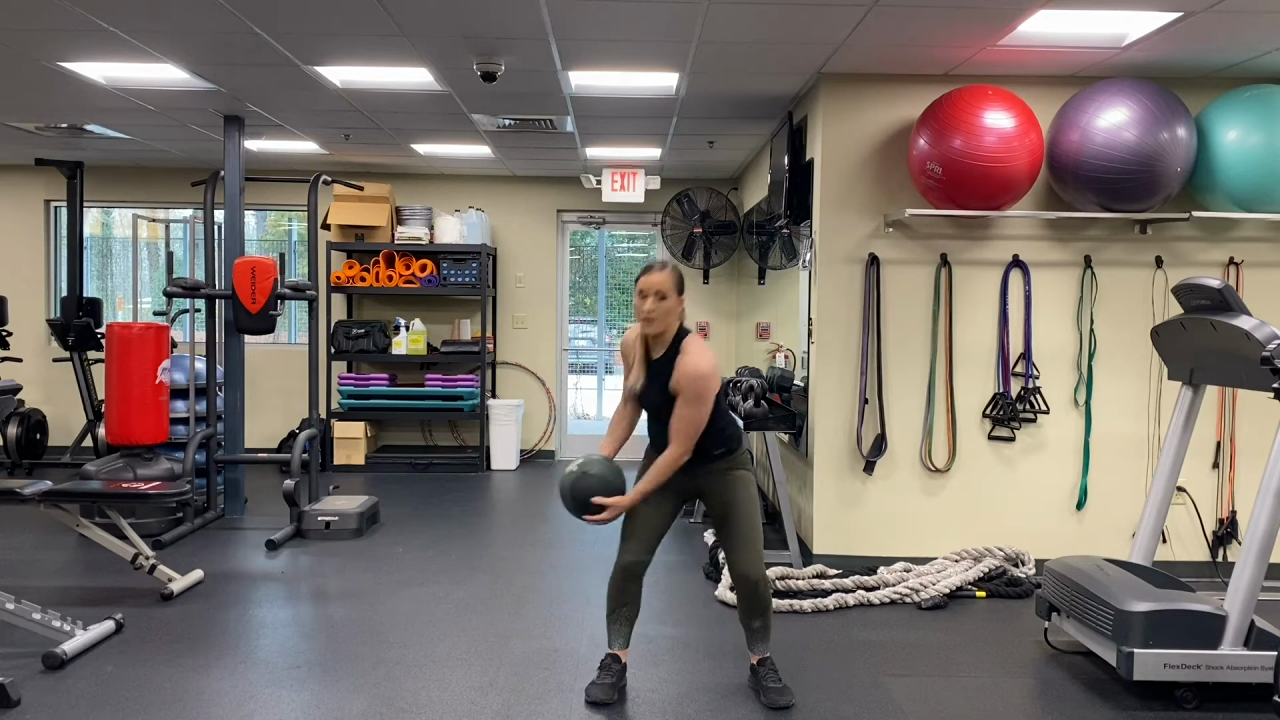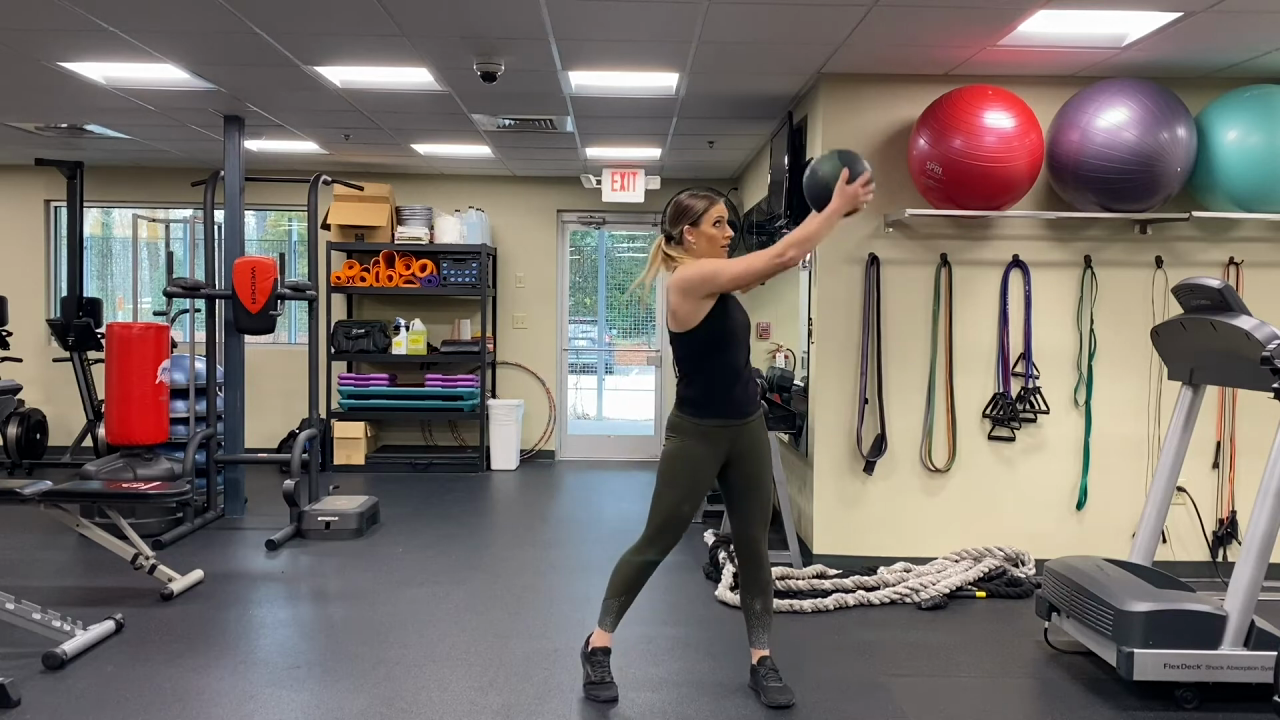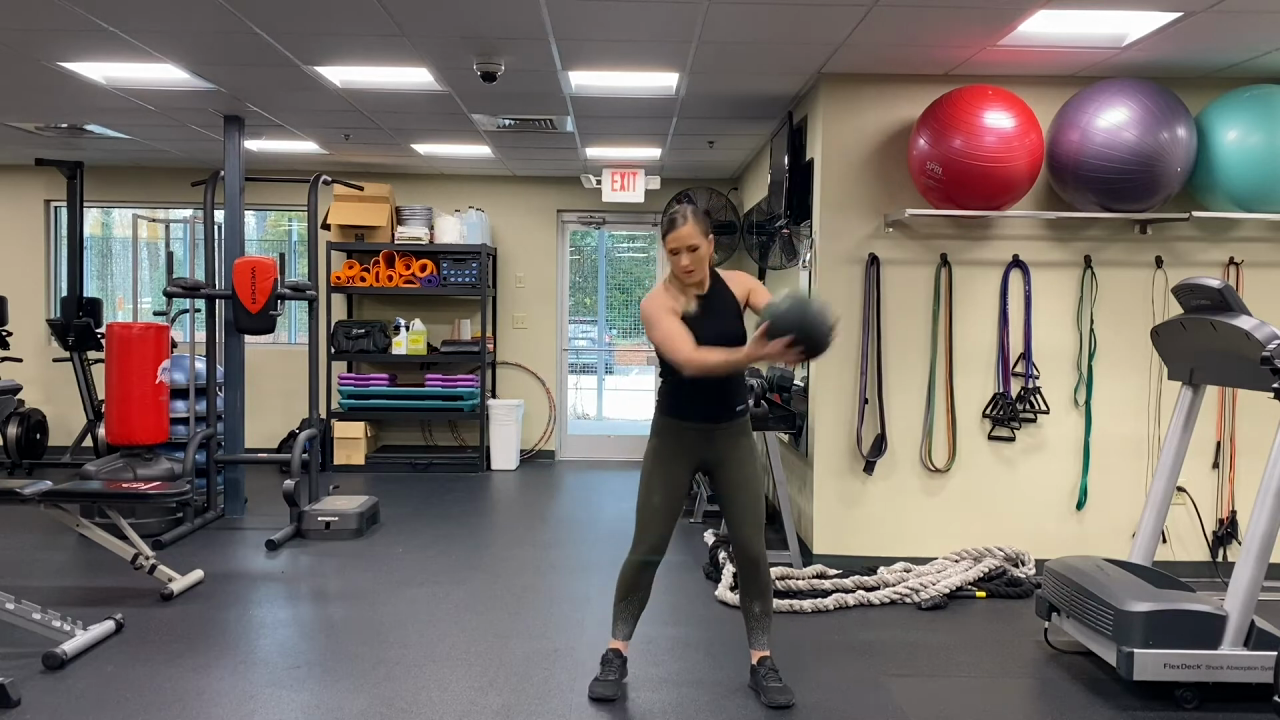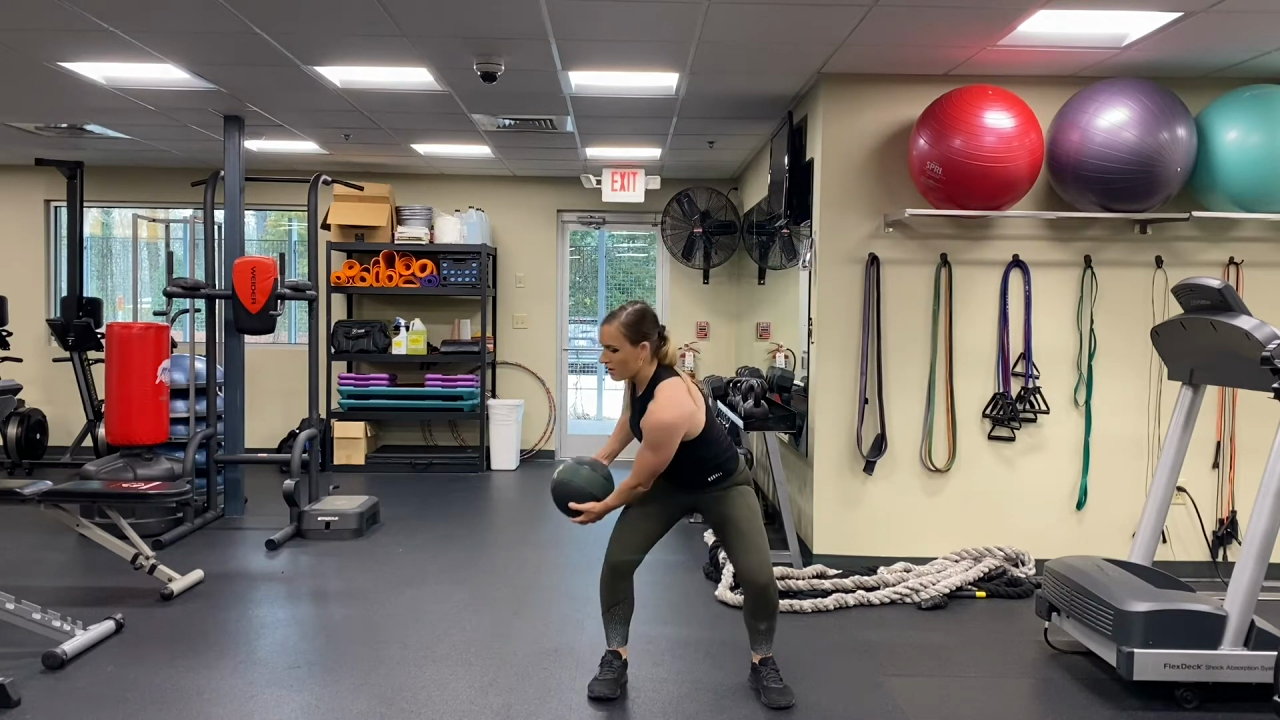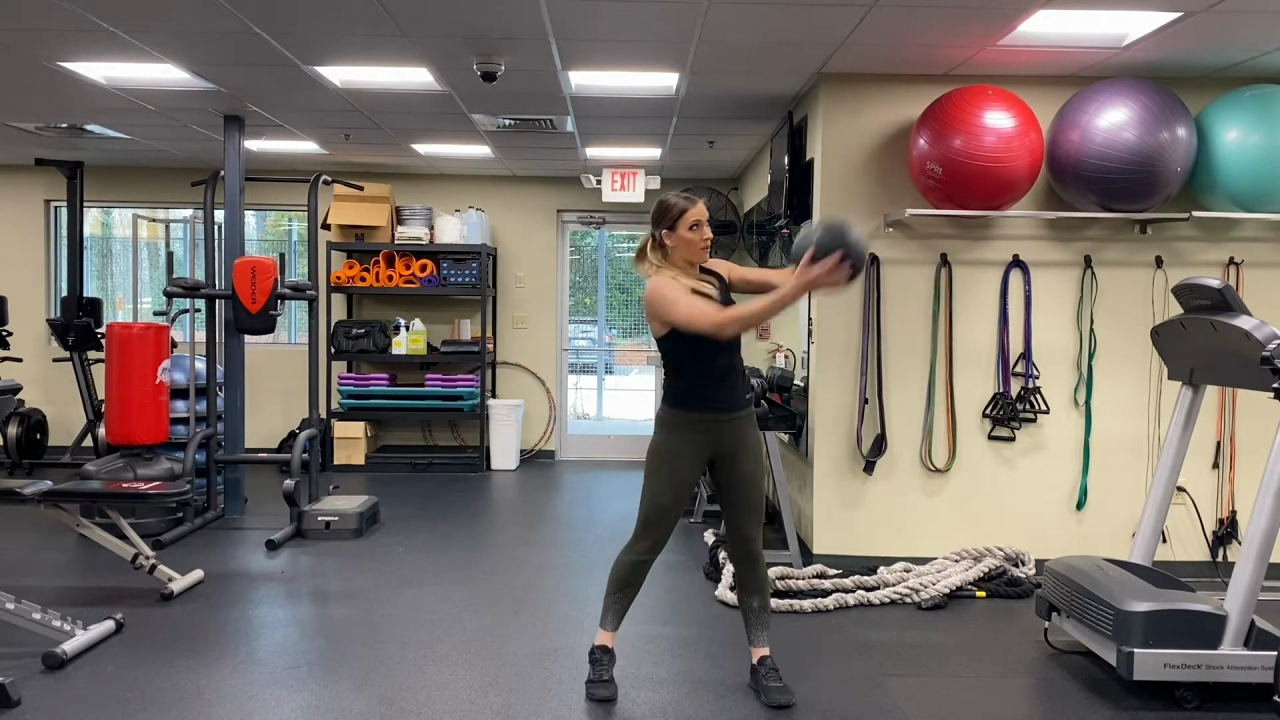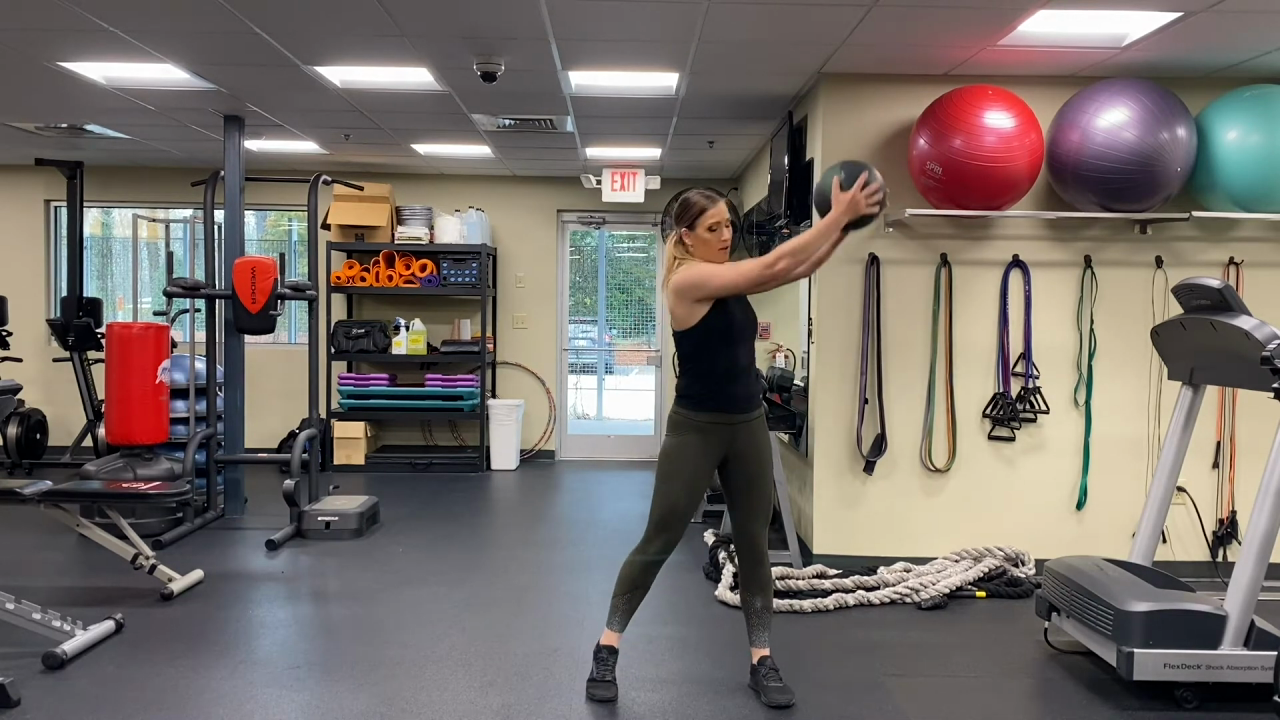
dt=0.5s
person 1, frame 1
left shoulder: (695, 363)
right shoulder: (633, 344)
left elbow: (680, 451)
right elbow: (629, 405)
left wrist: (630, 500)
right wrist: (602, 457)
left hip: (723, 467)
right hip: (666, 465)
left knee: (750, 574)
right knee: (630, 561)
left ankle: (761, 663)
right ankle: (615, 660)
person 1, frame 2
left shoulder: (714, 275)
right shoulder: (691, 279)
left elbow: (779, 257)
right elbow: (781, 255)
left wrist: (834, 210)
right wrist: (837, 207)
left hip: (747, 428)
right hip: (697, 434)
left knee: (754, 546)
right knee: (656, 544)
left ankle: (761, 658)
right ankle: (597, 644)
person 1, frame 3
left shoulder: (737, 283)
right shoulder: (658, 303)
right elbow: (691, 361)
right wrist: (749, 354)
left hip: (732, 432)
right hip: (676, 435)
left knee: (752, 548)
right knee: (648, 550)
left ankle: (761, 660)
right ankle: (615, 652)
person 1, frame 4
left shoulder: (669, 408)
right shoulder: (637, 376)
left elbow: (641, 479)
left wrist: (602, 509)
right wrist: (597, 462)
left hip: (721, 486)
right hip: (668, 484)
left knee: (758, 578)
right knee: (618, 561)
left ankle: (763, 662)
right ankle: (616, 657)
person 1, frame 5
left shoulder: (719, 273)
right shoulder: (661, 288)
left elbow: (775, 280)
right elbow: (721, 324)
left wrist: (817, 271)
right wrist: (797, 288)
left hip: (738, 425)
right hip: (683, 428)
left knee: (748, 545)
right knee: (646, 541)
left ankle: (761, 659)
right ankle: (603, 648)
person 1, frame 6
left shoulder: (735, 271)
right shoulder: (688, 279)
left elbow: (795, 265)
right elbow: (765, 271)
left wrist: (841, 222)
right wrist: (836, 216)
left hip: (748, 426)
right hip: (695, 429)
left knee: (753, 543)
right knee: (658, 542)
left ankle: (762, 660)
right ankle: (607, 647)
